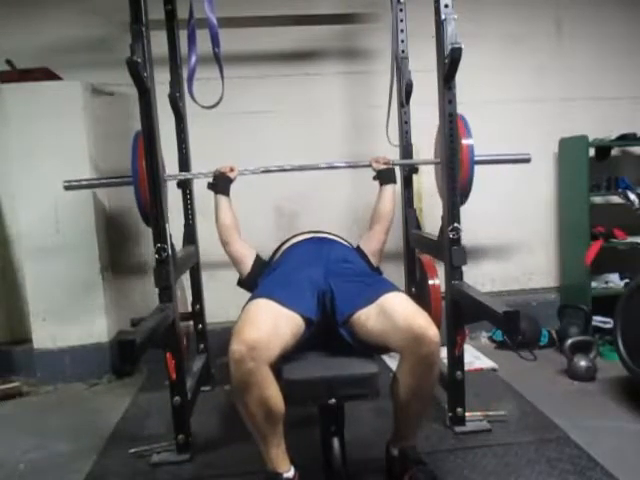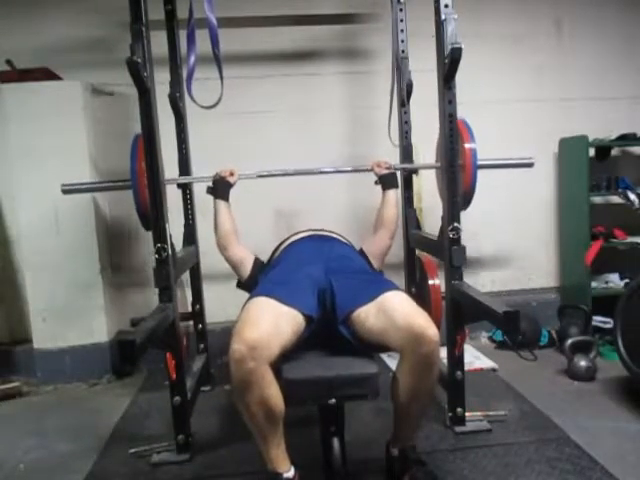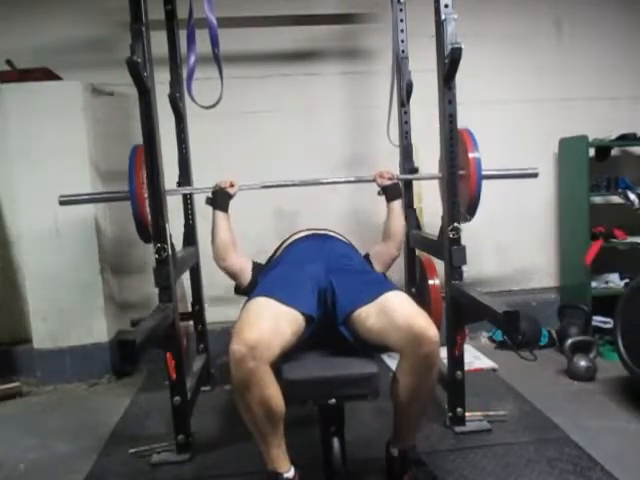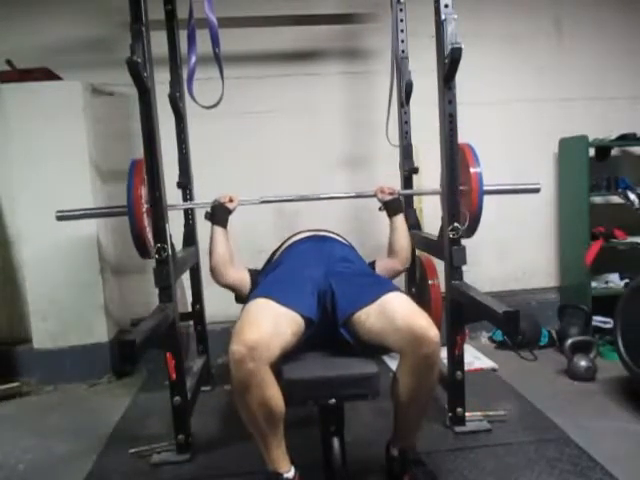
dt=0.4s
person 1, frame 1
left shoulder: (359, 260)
left elbow: (379, 229)
right elbow: (232, 240)
left wrist: (387, 179)
right wrist: (222, 189)
left knee: (425, 338)
right knee: (245, 351)
left ankle: (402, 450)
person 1, frame 2
left shoulder: (359, 261)
right shoulder: (267, 273)
left elbow: (384, 234)
right elbow: (230, 246)
left wrist: (389, 183)
right wrist: (221, 194)
left knee: (425, 338)
right knee: (245, 351)
left ankle: (401, 451)
person 1, frame 3
left shoulder: (361, 266)
right shoulder: (267, 274)
left elbow: (392, 245)
right elbow: (226, 257)
left wrist: (394, 195)
right wrist: (221, 205)
left knee: (425, 338)
right knee: (245, 350)
left ankle: (401, 452)
person 1, frame 4
left shoulder: (362, 271)
right shoulder: (267, 277)
left elbow: (399, 260)
right elbow: (224, 273)
left wrist: (395, 209)
right wrist: (220, 219)
left knee: (425, 338)
right knee: (245, 351)
left ankle: (401, 452)
